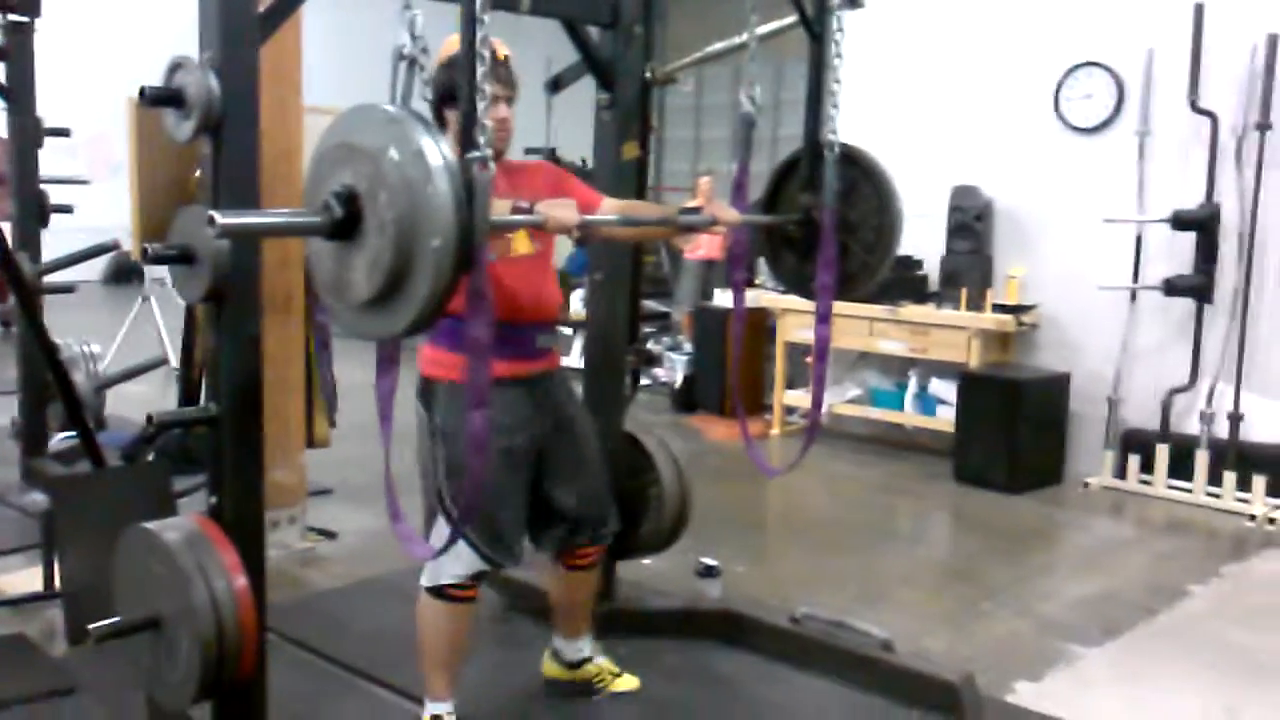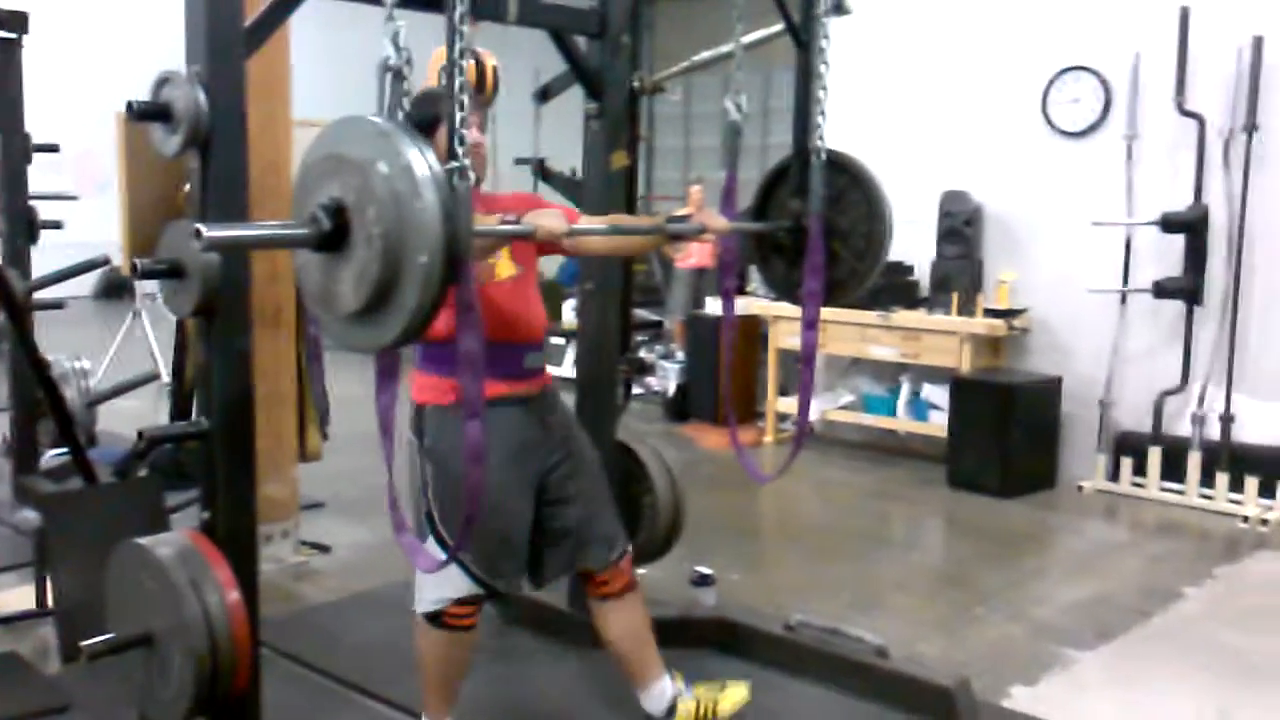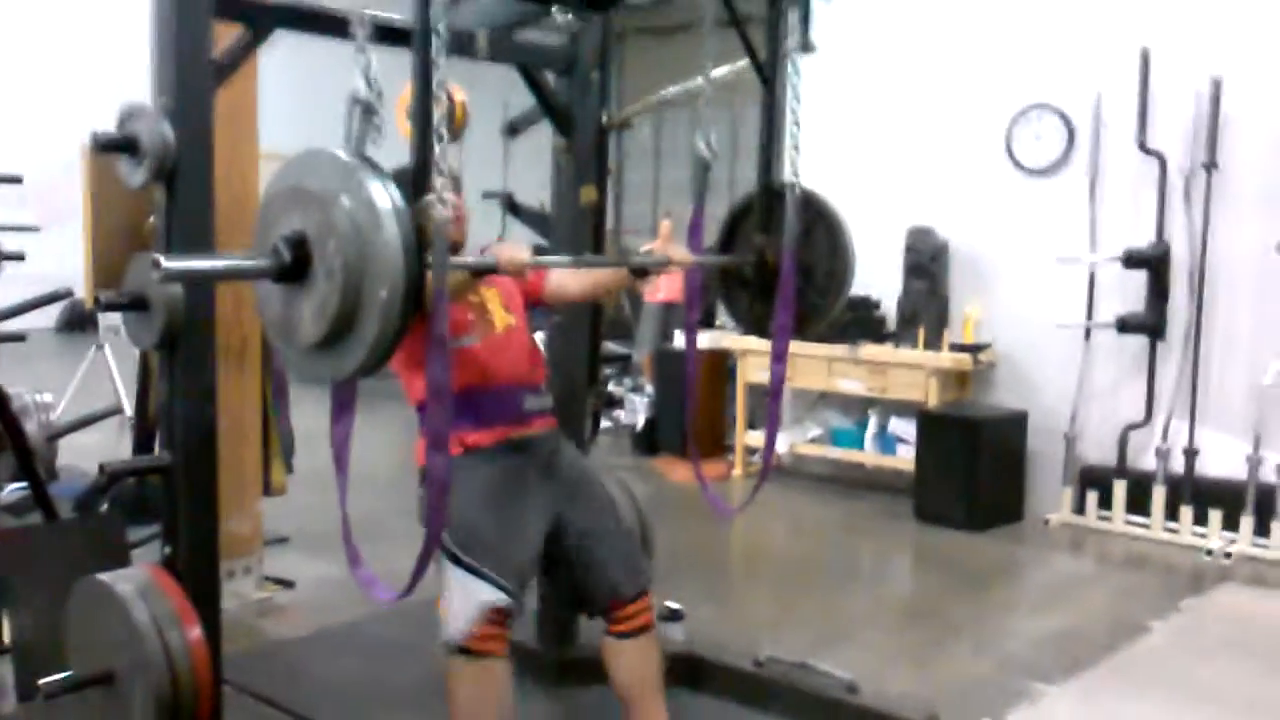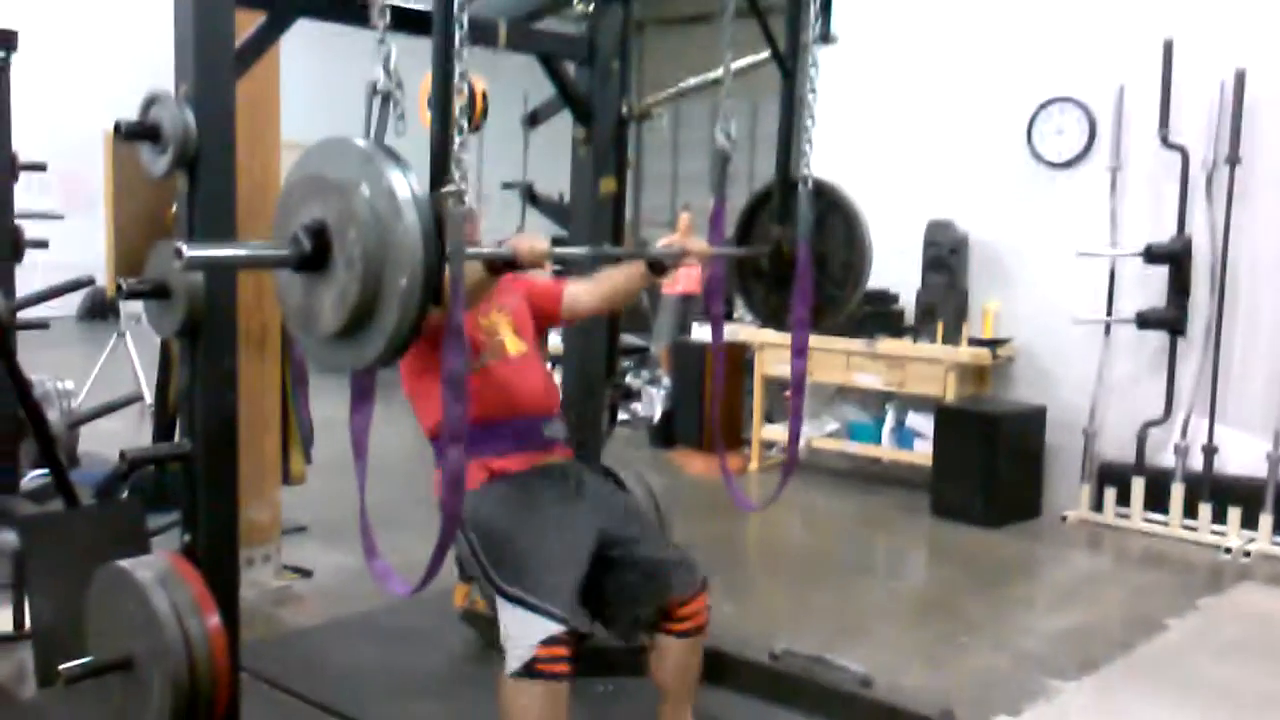
dt=0.3s
person 1, frame 1
left shoulder: (537, 177)
left elbow: (613, 214)
left wrist: (690, 213)
right wrist: (531, 212)
left hip: (543, 379)
right hip: (467, 387)
left knee: (587, 525)
right knee: (459, 553)
left ankle: (571, 653)
person 1, frame 2
left shoulder: (514, 204)
left elbow: (596, 236)
right wrist: (523, 229)
left hip: (537, 400)
right hip: (461, 411)
left knee: (607, 557)
right knee: (457, 580)
person 1, frame 3
left shoulder: (505, 271)
left elbow: (576, 285)
right elbow: (421, 295)
right wrist: (487, 264)
left hip: (547, 447)
right hip: (469, 458)
left knee: (628, 592)
right knee: (485, 610)
person 1, frame 4
left shoulder: (512, 292)
left elbow: (591, 296)
right elbow: (437, 302)
left wrist: (657, 261)
left hip: (564, 473)
right hip: (491, 486)
left knee: (682, 593)
right knee: (543, 634)
